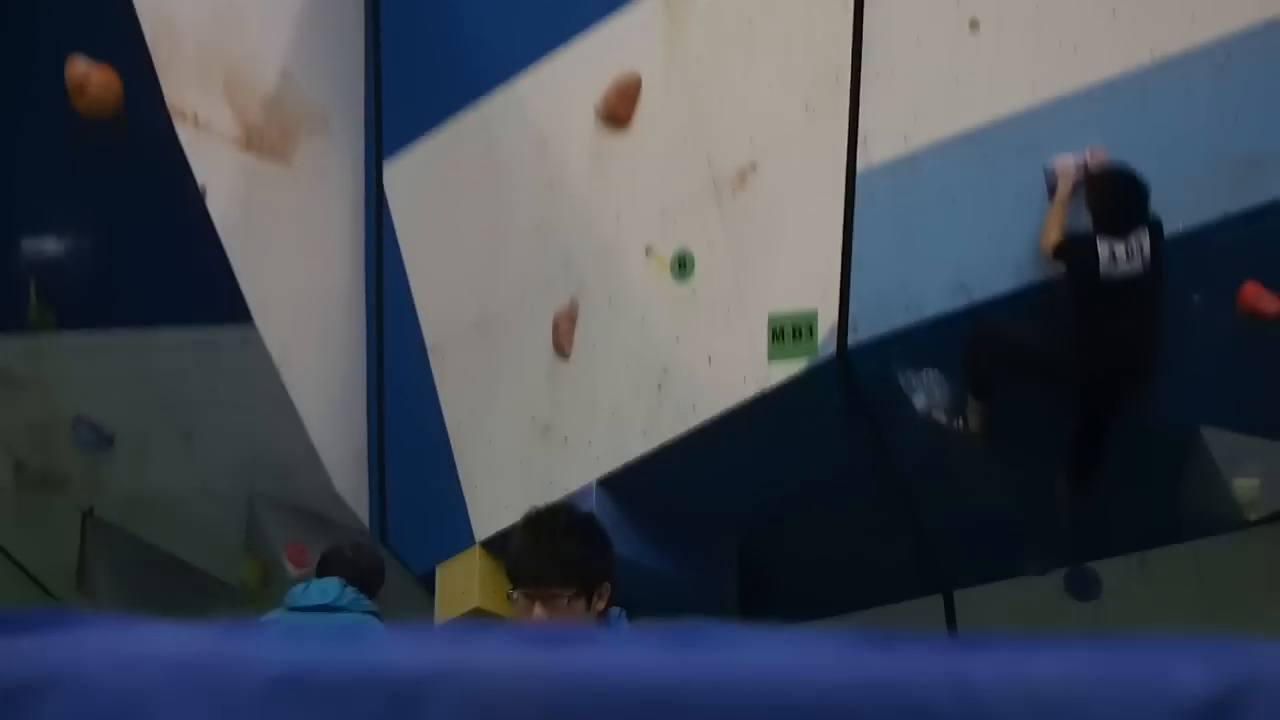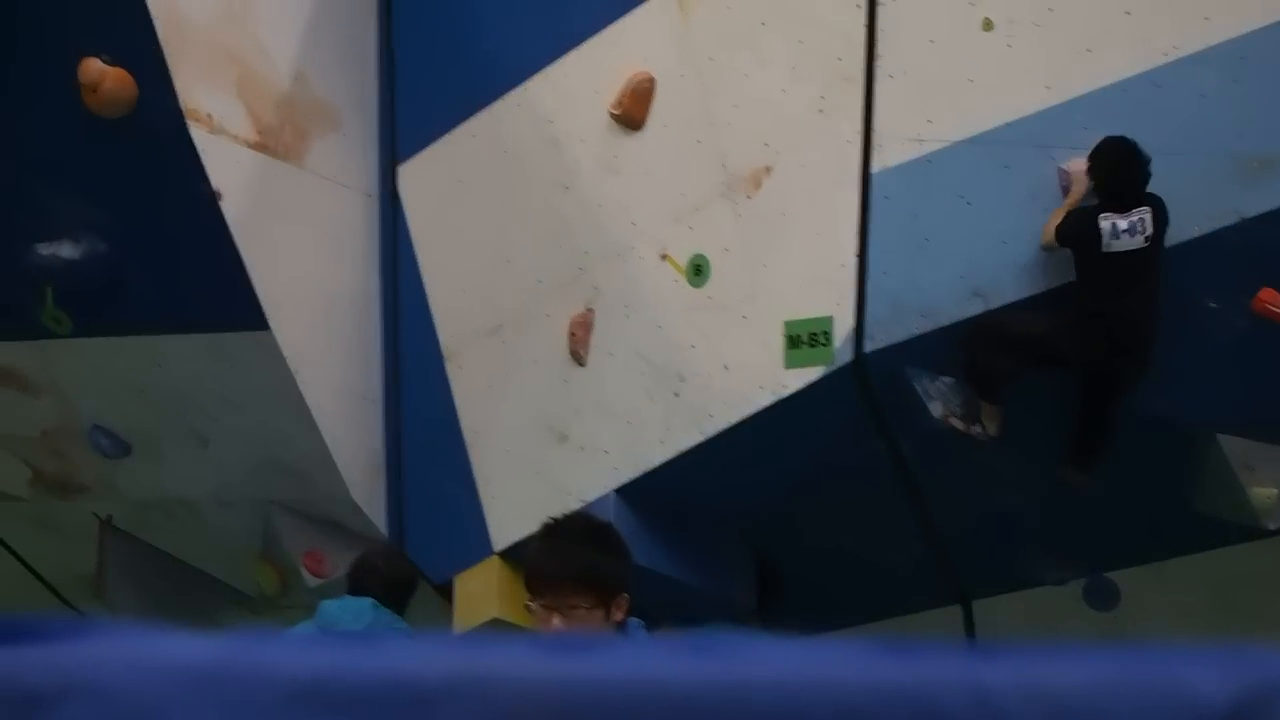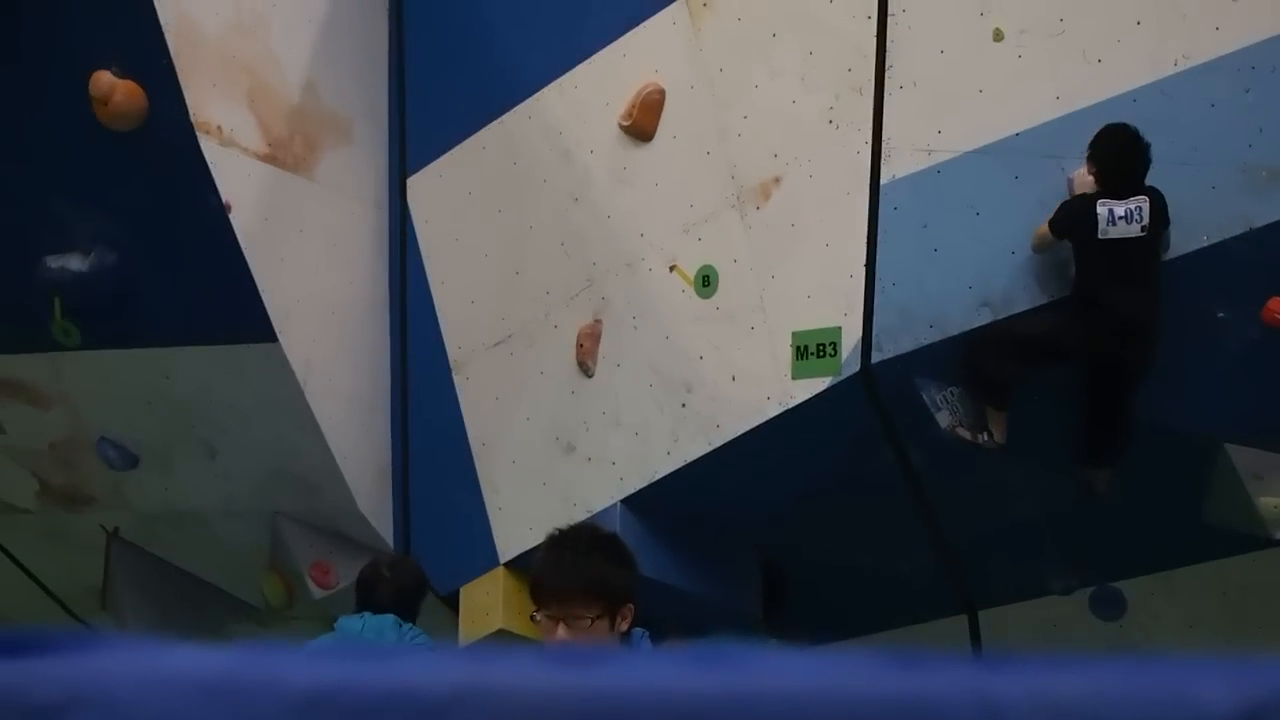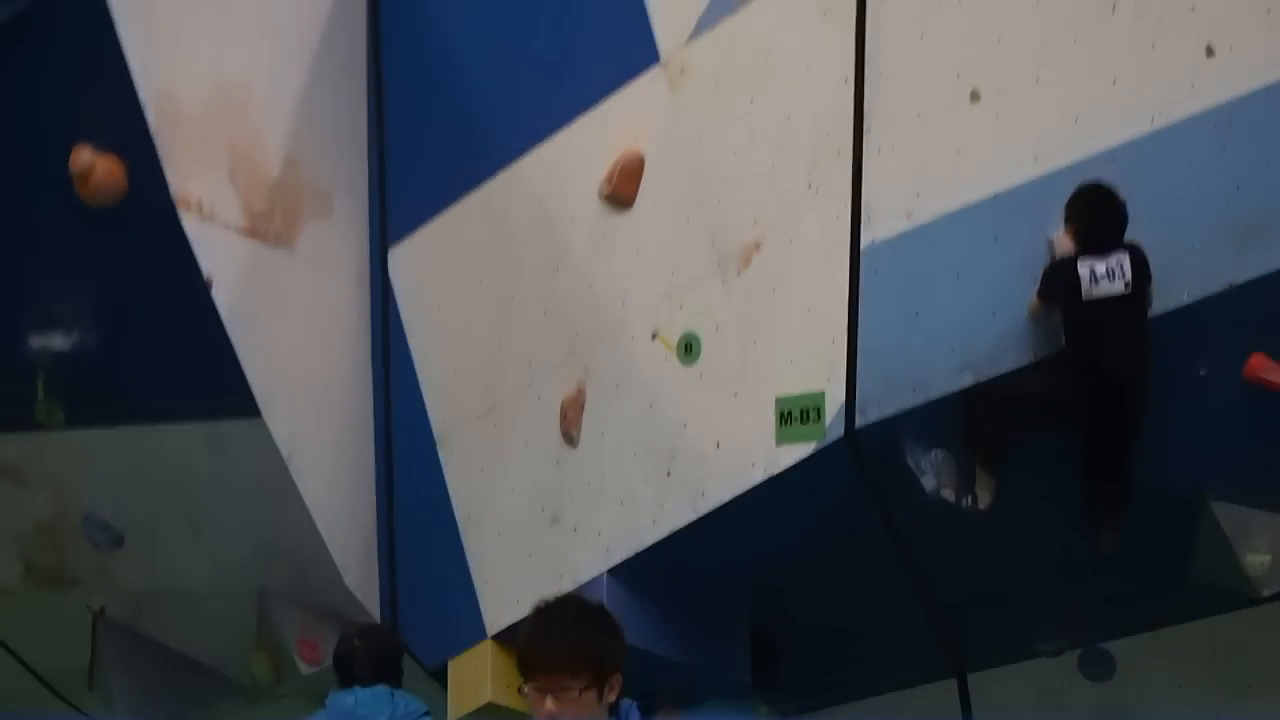
dt=0.2s
person 1, frame 1
left shoulder: (1085, 249)
right shoulder: (1152, 234)
left elbow: (1049, 242)
right elbow: (1130, 210)
left wrist: (1065, 190)
right wrist: (1106, 177)
left hip: (1085, 358)
right hip: (1135, 366)
left knee: (988, 341)
right knee: (1095, 423)
left ankle: (974, 421)
right ankle: (1075, 488)
person 1, frame 2
left shoulder: (1087, 223)
right shoulder: (1156, 210)
left elbow: (1048, 237)
left wrist: (1075, 193)
right wrist: (1122, 167)
left hip: (1085, 336)
right hip: (1135, 345)
left knee: (987, 334)
right knee: (1099, 403)
left ankle: (988, 423)
right ankle: (1080, 468)
person 1, frame 3
left shoulder: (1082, 209)
right shoulder: (1155, 202)
left elbow: (1039, 242)
left hip: (1087, 328)
right hip: (1138, 337)
left knee: (991, 344)
right knee: (1111, 404)
left ankle: (995, 431)
right ankle: (1100, 469)
person 1, frame 4
left shoulder: (1066, 271)
right shoulder: (1135, 259)
left elbow: (1037, 312)
left hip: (1080, 385)
right hip: (1129, 391)
left knee: (998, 398)
right knee: (1109, 459)
left ankle: (984, 493)
right ankle: (1106, 531)
